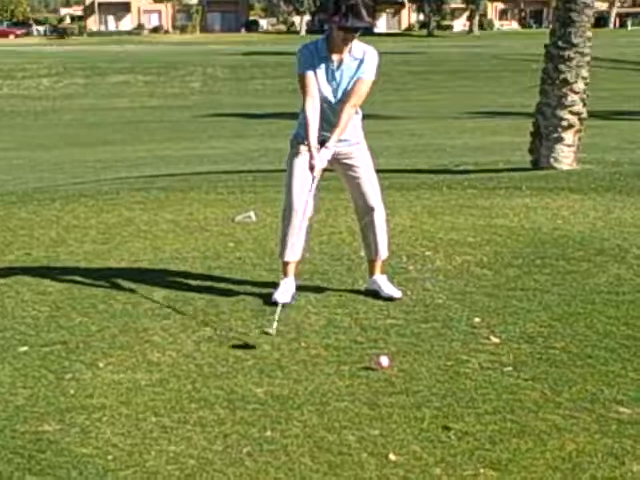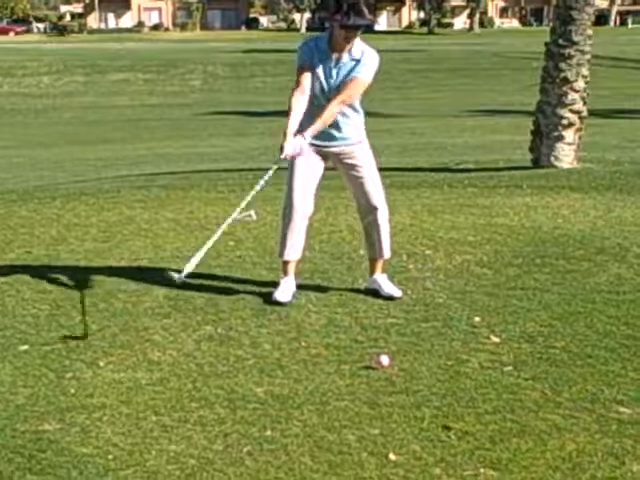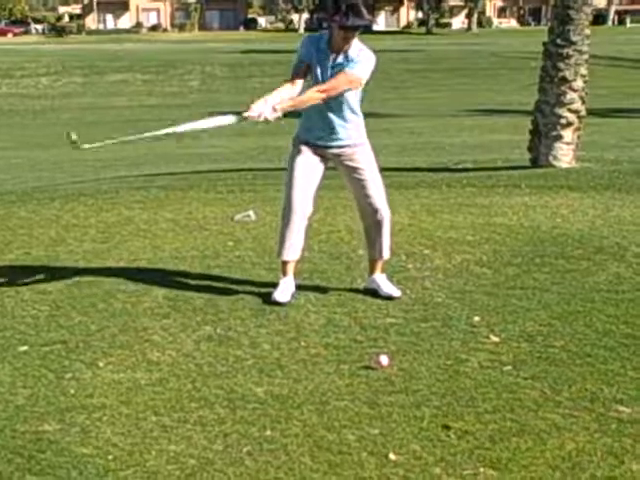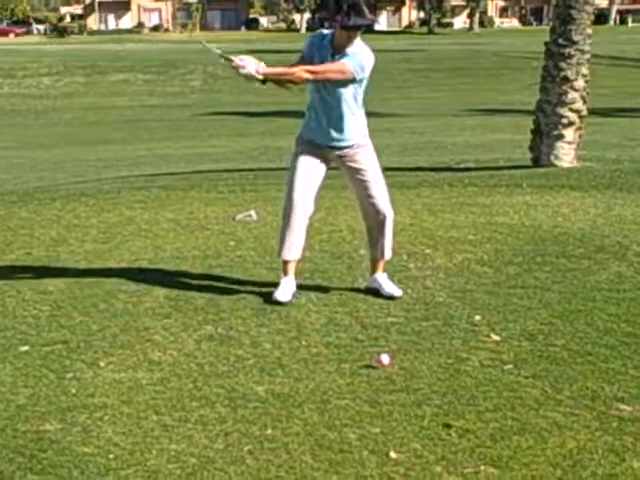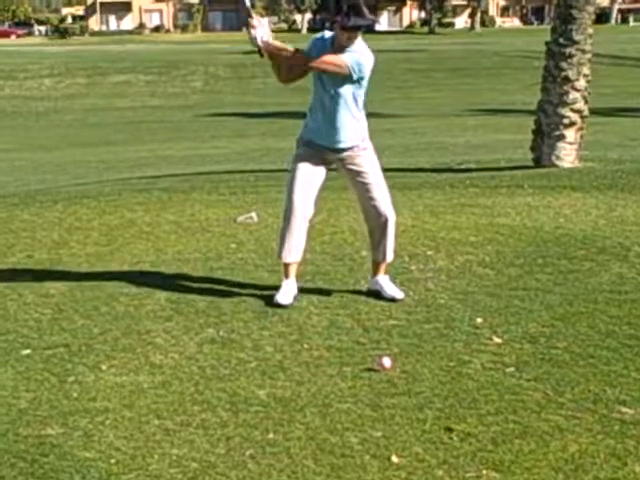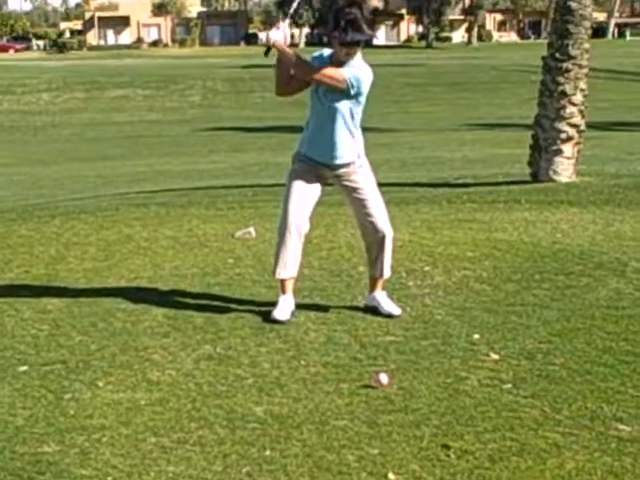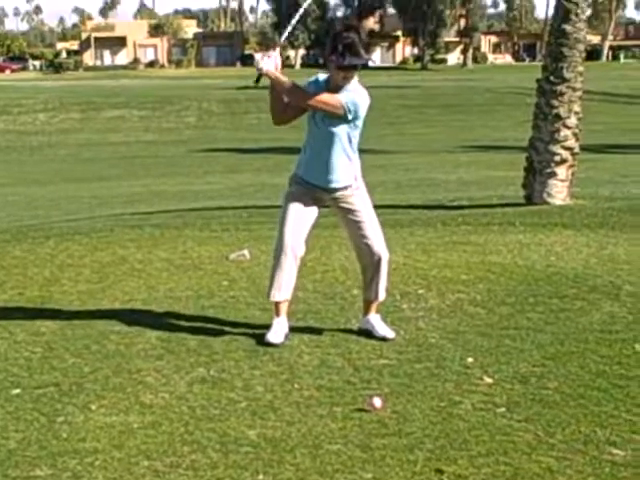
dt=0.2s
person 1, frame 1
left shoulder: (368, 56)
right shoulder: (308, 53)
left elbow: (351, 104)
right elbow: (310, 100)
left wrist: (331, 146)
right wrist: (313, 147)
left hip: (349, 142)
right hip: (309, 140)
left knee: (372, 207)
right knee: (297, 208)
left ankle: (376, 277)
right ankle: (288, 280)
person 1, frame 2
left shoulder: (368, 57)
right shoulder: (309, 48)
left elbow: (339, 101)
right elbow: (300, 92)
left wrist: (306, 136)
right wrist: (290, 133)
left hip: (351, 141)
right hip: (309, 141)
left knee: (375, 206)
right knee: (297, 206)
left ankle: (377, 276)
right ankle: (288, 279)
person 1, frame 3
left shoulder: (364, 58)
right shoulder: (311, 43)
left elbow: (323, 92)
right elbow: (295, 84)
left wrist: (276, 109)
right wrist: (264, 102)
left hip: (351, 142)
right hip: (310, 141)
left knee: (377, 208)
right knee: (296, 207)
left ankle: (376, 276)
right ankle: (287, 279)
person 1, frame 4
left shoulder: (362, 57)
right shoulder: (317, 41)
left elbow: (311, 74)
right elbow: (292, 75)
left wrist: (262, 70)
right wrist: (260, 69)
left hip: (353, 143)
right hip: (313, 141)
left knee: (380, 209)
right knee: (297, 207)
left ankle: (377, 276)
right ankle: (288, 279)
person 1, frame 5
left shoulder: (362, 58)
right shoulder: (322, 41)
left elbow: (308, 62)
right elbow: (288, 75)
left wrist: (268, 43)
right wrist: (268, 42)
left hip: (354, 146)
right hip: (314, 143)
left knee: (382, 212)
right knee: (297, 209)
left ankle: (379, 278)
right ankle: (289, 281)
person 1, frame 6
left shoulder: (360, 74)
right shoulder: (323, 57)
left elbow: (309, 72)
right elbow: (284, 89)
left wrist: (281, 46)
right wrist: (280, 48)
left hip: (350, 163)
right hip: (310, 159)
left knee: (380, 228)
right knee: (292, 224)
left ankle: (376, 294)
right ankle: (286, 298)
person 1, frame 7
left shoulder: (357, 98)
right shoulder: (318, 82)
left elbow: (304, 99)
right elbow: (280, 117)
left wrist: (273, 74)
right wrist: (273, 78)
left hip: (346, 186)
right hip: (307, 183)
left knee: (376, 252)
right knee: (288, 247)
left ankle: (370, 317)
right ankle: (280, 320)
